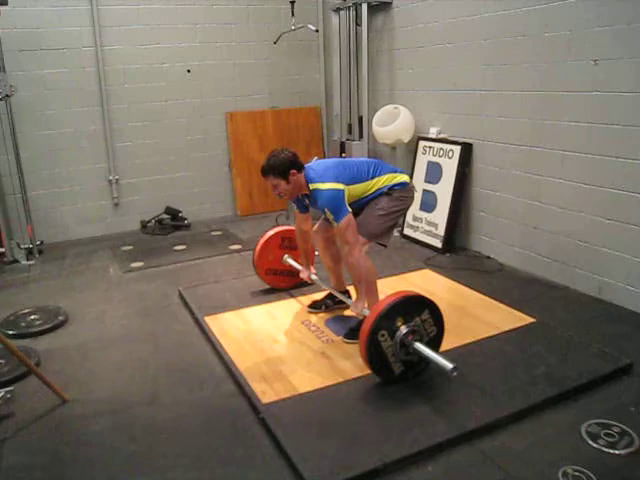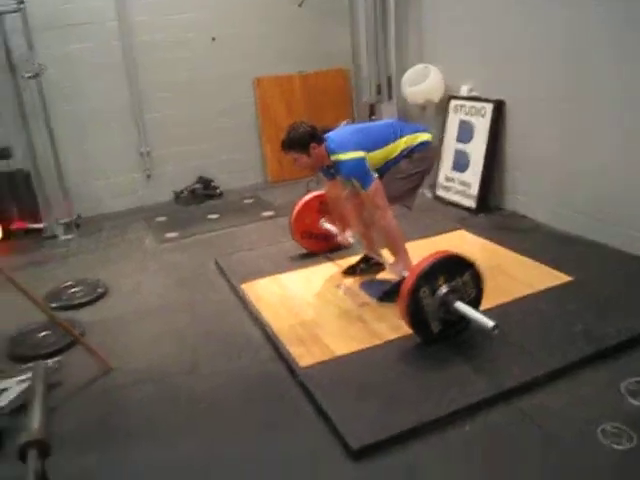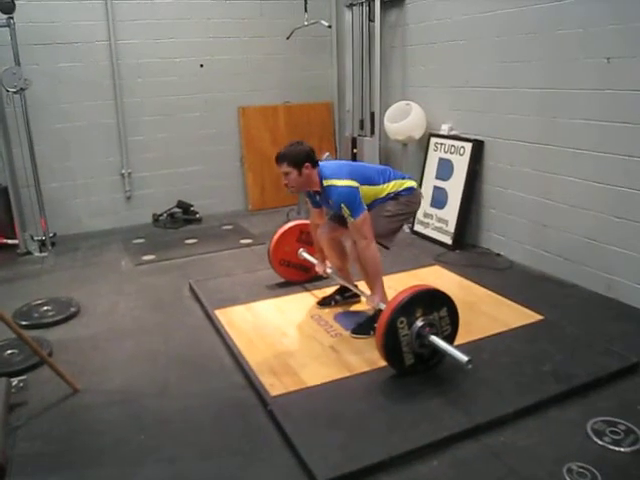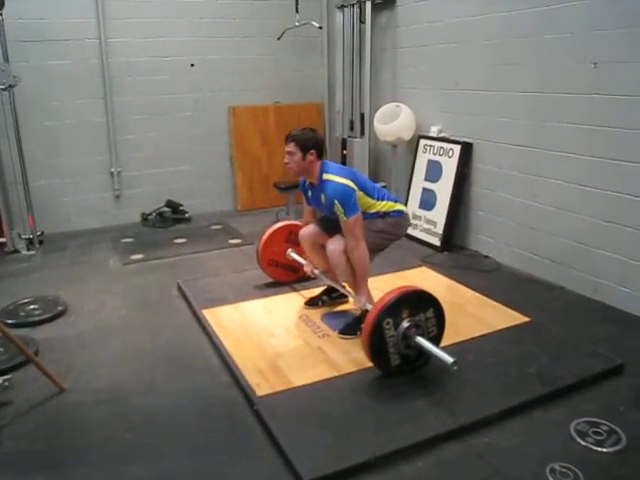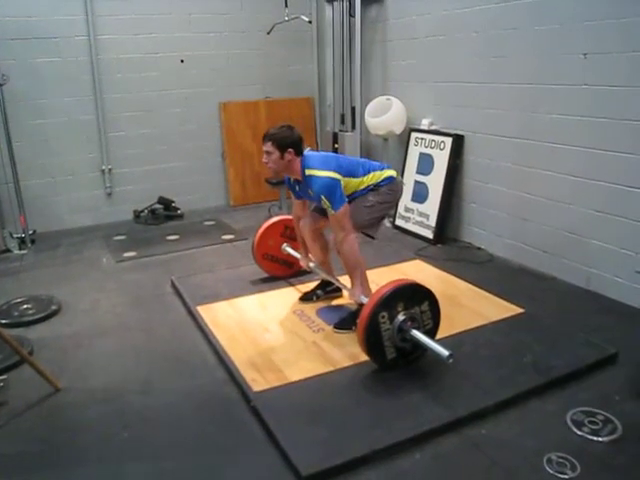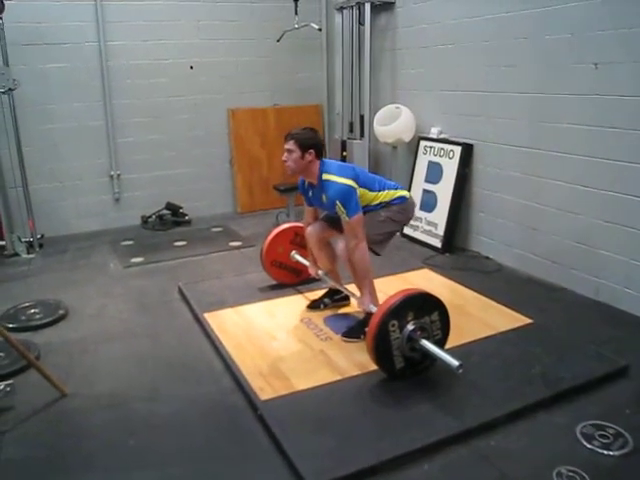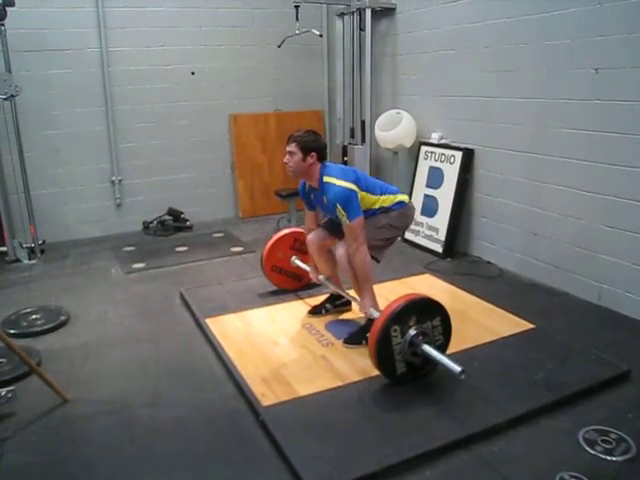
dt=0.7s
person 1, frame 1
left shoulder: (326, 192)
right shoulder: (299, 185)
left elbow: (351, 246)
right elbow: (303, 228)
left wrist: (362, 298)
right wrist: (306, 266)
left hip: (394, 189)
right hip: (367, 189)
left knee: (354, 246)
right knee: (320, 234)
right ankle: (340, 293)
person 1, frame 2
left shoulder: (349, 161)
right shoulder: (324, 151)
left elbow: (380, 211)
right elbow: (333, 194)
left wrist: (400, 261)
right wrist: (342, 229)
left hip: (416, 148)
right hip: (395, 146)
left knee: (374, 208)
right knee: (350, 199)
right ankle: (372, 257)
person 1, frame 3
left shoulder: (341, 190)
right shoulder: (312, 182)
left elbow: (365, 241)
right elbow: (317, 224)
left wrist: (376, 293)
right wrist: (321, 260)
left hip: (402, 195)
right hip: (375, 195)
left knee: (354, 243)
right knee: (326, 233)
left ankle: (383, 309)
right ankle: (348, 290)
person 1, frame 4
left shoulder: (337, 188)
right shoulder: (307, 181)
left elbow: (356, 243)
right elbow: (308, 220)
left wrist: (363, 293)
right wrist: (309, 260)
left hip: (390, 217)
right hip: (360, 214)
left knee: (336, 250)
right knee: (307, 235)
left ankle: (369, 312)
right ankle: (336, 290)
person 1, frame 5
left shoulder: (322, 180)
right shoulder: (293, 174)
left elbow: (345, 235)
right elbow: (299, 216)
left wrist: (357, 286)
right wrist: (304, 254)
left hip: (382, 185)
right hip: (355, 187)
left knee: (340, 238)
right knee: (309, 225)
left ankle: (365, 305)
right ankle: (330, 284)
person 1, frame 6
left shoulder: (337, 186)
right shoulder: (306, 181)
left elbow: (356, 243)
right elbow: (309, 222)
left wrist: (366, 295)
right wrist: (312, 262)
left hip: (394, 204)
right hip: (366, 204)
left knee: (345, 248)
right knee: (314, 234)
left ankle: (374, 314)
right ankle: (337, 292)
person 1, frame 7
left shoulder: (338, 190)
right shoulder: (306, 185)
left elbow: (358, 247)
right elbow: (311, 227)
left wrist: (367, 298)
right wrist: (313, 266)
left hip: (394, 210)
right hip: (365, 209)
left knee: (345, 255)
right knee: (316, 241)
left ankle: (375, 321)
right ankle: (339, 298)
